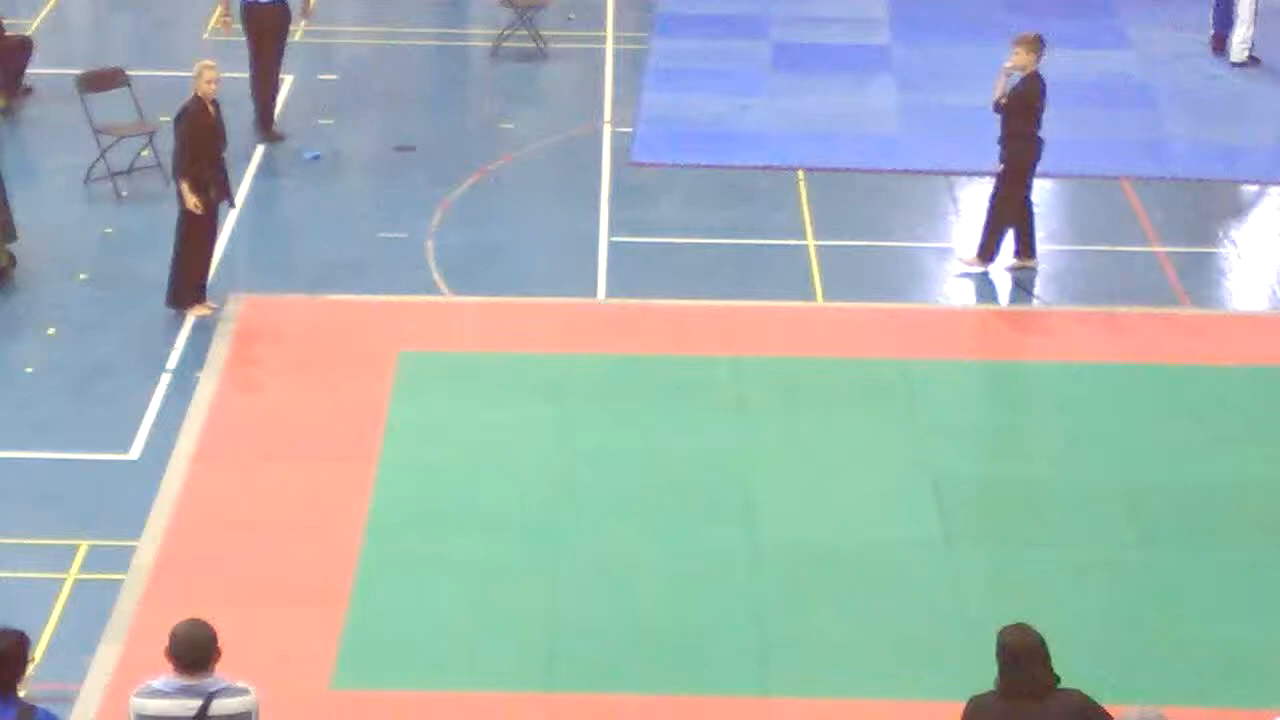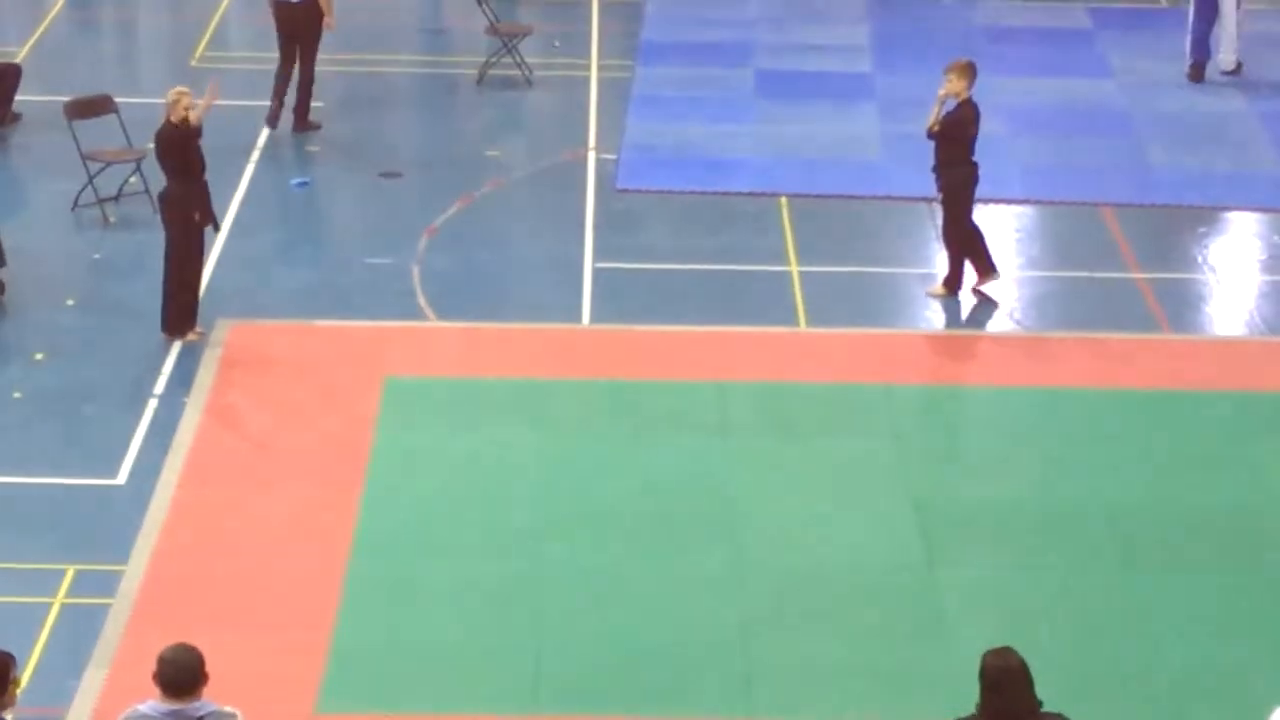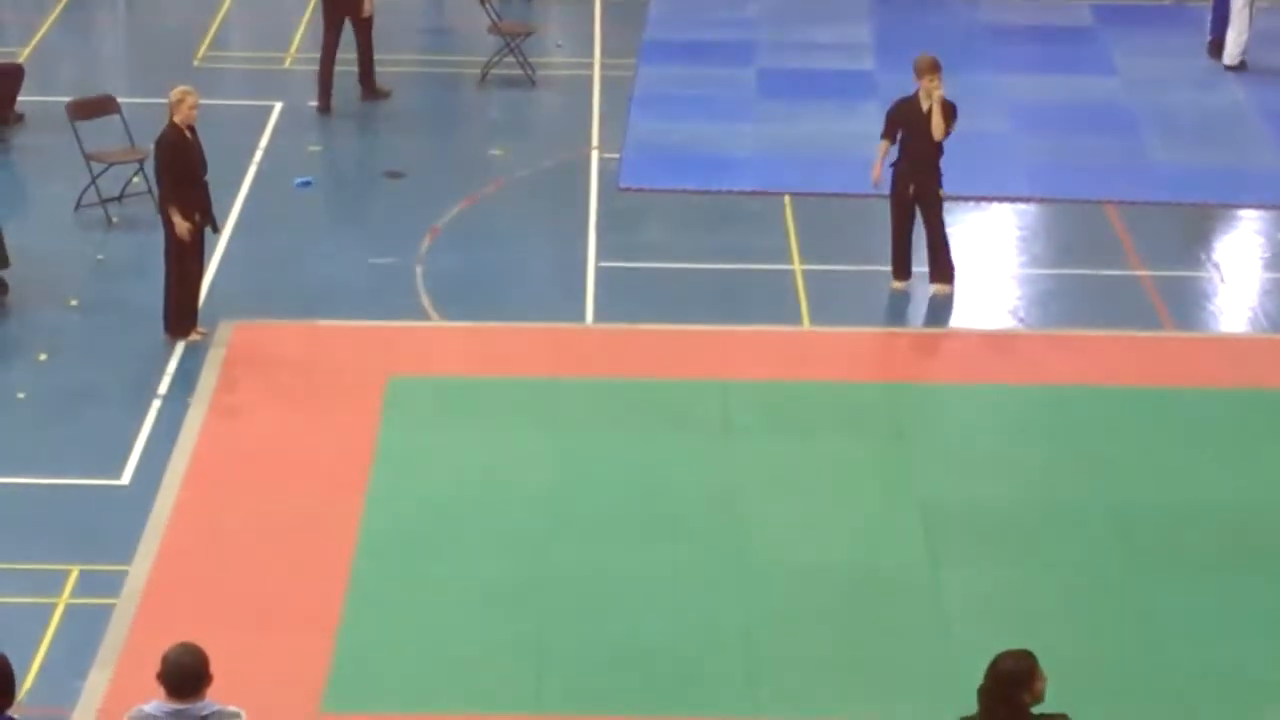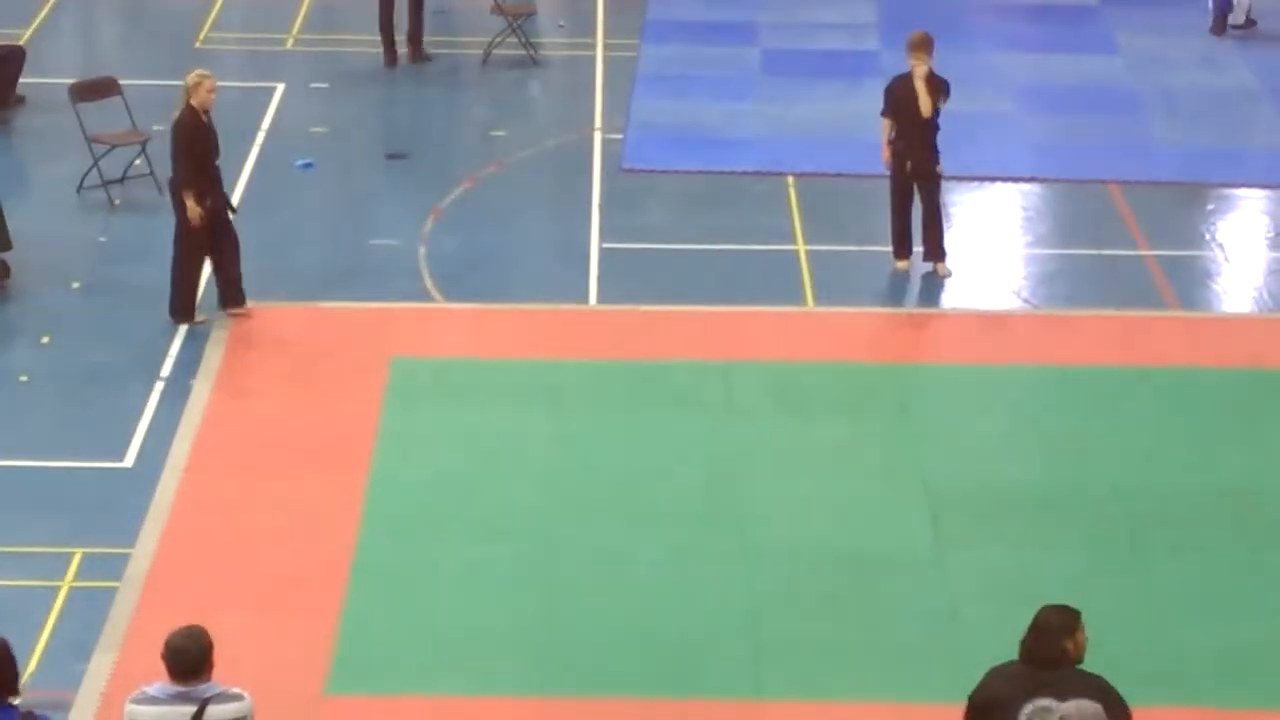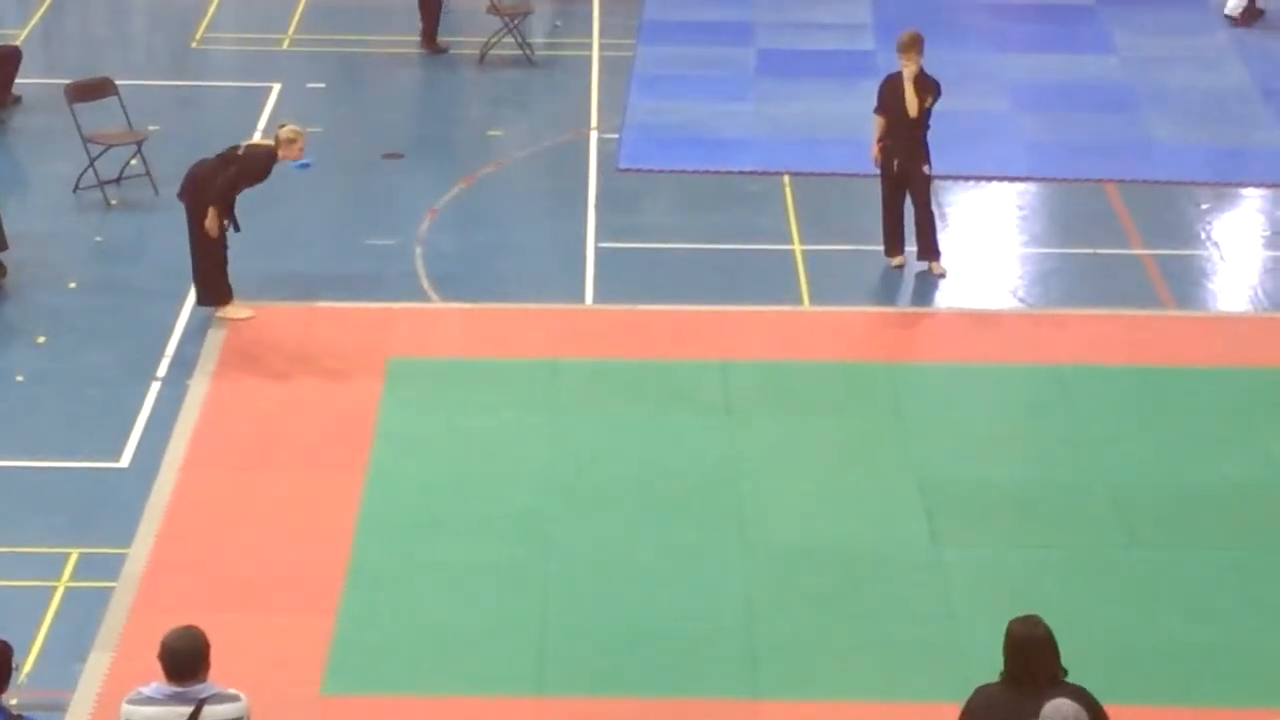
dt=1s
person 1, frame 1
left shoulder: (213, 107)
right shoulder: (189, 113)
right elbow: (180, 156)
left wrist: (221, 183)
right wrist: (186, 192)
left hip: (211, 183)
right hip: (194, 185)
left knee: (206, 241)
right knee: (190, 241)
left ankle: (198, 296)
right ankle: (183, 300)
person 1, frame 2
left shoulder: (183, 133)
right shoulder: (166, 136)
right elbow: (187, 128)
right wrist: (204, 107)
left hip: (192, 204)
right hip: (178, 206)
left knee: (193, 266)
right knee: (179, 266)
left ankle: (187, 322)
right ankle: (176, 327)
person 1, frame 3
left shoulder: (190, 133)
right shoulder: (168, 140)
right elbow: (165, 184)
left wrist: (202, 210)
right wrist: (176, 218)
left hip: (194, 209)
right hip: (179, 212)
left knee: (194, 268)
right knee: (180, 269)
left ankle: (189, 323)
right ankle: (178, 328)
person 1, frame 4
left shoulder: (204, 117)
right shoulder: (185, 124)
right elbow: (181, 166)
left wrist: (214, 192)
right wrist: (189, 202)
left hip: (209, 191)
right hip: (191, 195)
left knee: (226, 244)
right knee: (190, 253)
left ankle: (232, 301)
right ankle: (182, 312)
person 1, frame 5
left shoulder: (266, 154)
right shoulder: (260, 159)
right elbow: (225, 182)
left wrist: (218, 213)
right wrist: (212, 216)
left hip: (205, 184)
right hip: (201, 188)
left knee: (213, 246)
right knee: (210, 246)
left ankle: (222, 300)
right ankle: (223, 304)
person 2, frame 1
left shoulder: (1029, 87)
right shoulder: (1032, 83)
left elbow: (999, 105)
right elbow: (1010, 106)
left wrist: (1003, 77)
right wrist: (1009, 77)
left hip: (1020, 150)
right hip: (1023, 148)
left knee: (1001, 202)
right knee: (1018, 203)
left ankle: (984, 256)
right ankle: (1026, 255)
person 2, frame 2
left shoulder: (962, 114)
right shoulder: (967, 109)
left elbow: (932, 132)
right elbow: (944, 132)
left wrist: (938, 104)
right wrist: (943, 105)
left hip: (956, 177)
right hip: (960, 174)
left knee: (953, 230)
right knee: (964, 225)
left ankle: (952, 283)
right ankle: (986, 269)
person 2, frame 3
left shoulder: (947, 108)
right shoulder: (902, 106)
left elbow: (938, 135)
right elbow: (888, 136)
left wrist: (936, 104)
right wrist: (878, 165)
left hip: (930, 174)
right hip: (904, 172)
left knee: (935, 226)
right knee: (901, 226)
left ankle: (944, 278)
right ankle: (900, 275)
person 2, frame 4
left shoulder: (939, 85)
right shoulder: (897, 84)
left elbow: (928, 112)
right elbow: (888, 117)
left wrist: (921, 81)
right wrist: (886, 146)
left hip: (926, 152)
right hip: (901, 151)
left knee: (932, 204)
right knee: (900, 204)
left ankle: (937, 257)
right ankle: (902, 254)
person 2, frame 5
left shoulder: (930, 85)
right shoulder: (890, 82)
left elbow: (914, 112)
right elbow: (881, 115)
left wrist: (909, 81)
right wrist: (876, 143)
left hip: (916, 150)
right hip: (891, 148)
left knee: (922, 204)
right knee: (891, 202)
left ankle: (932, 257)
right ankle: (895, 251)
